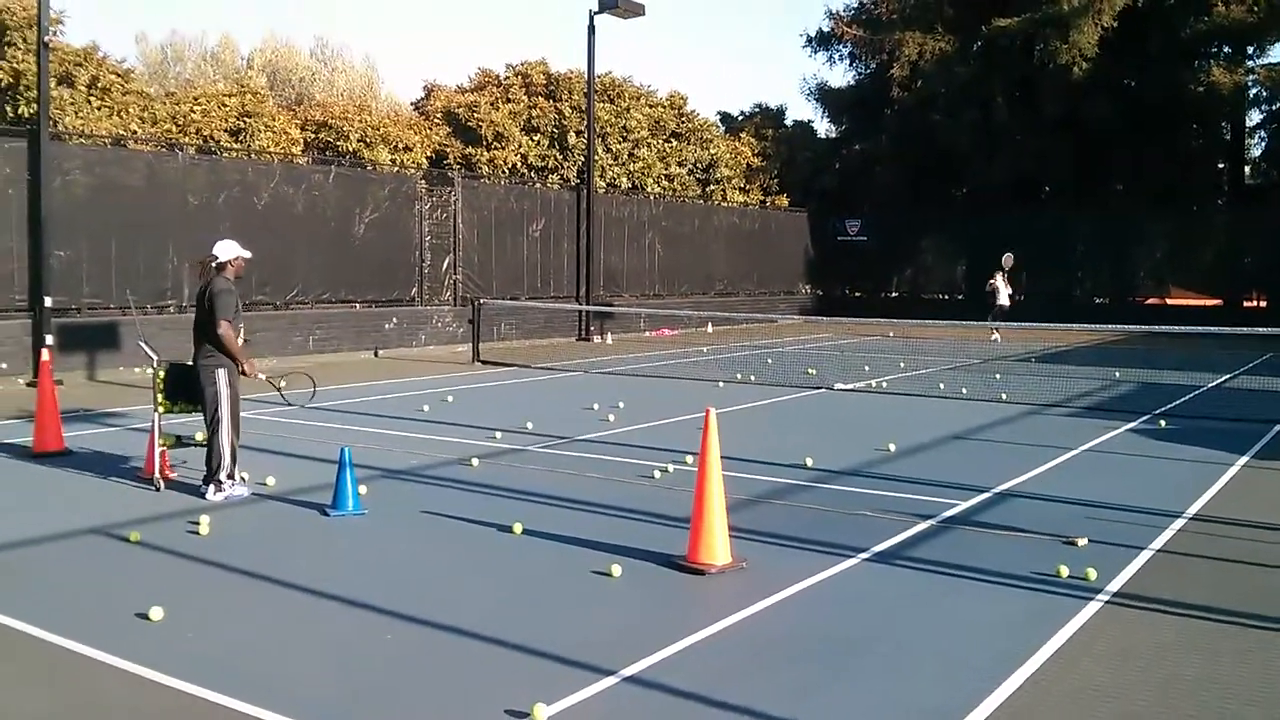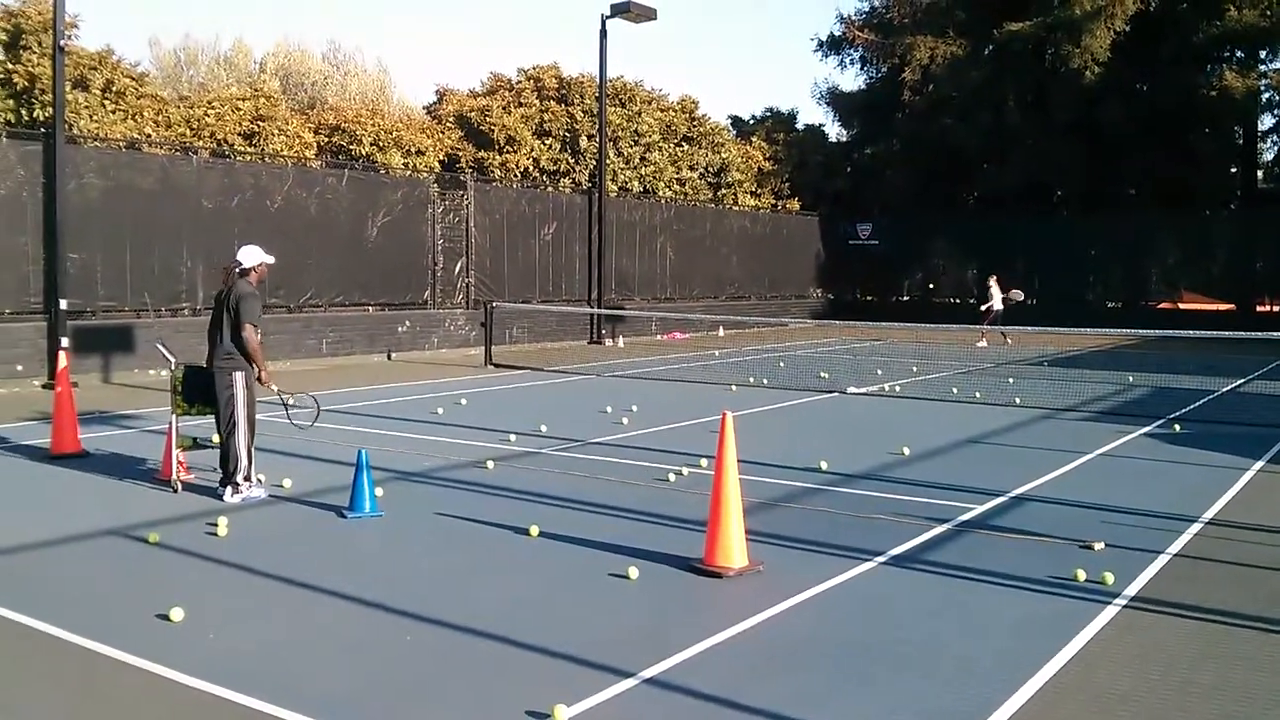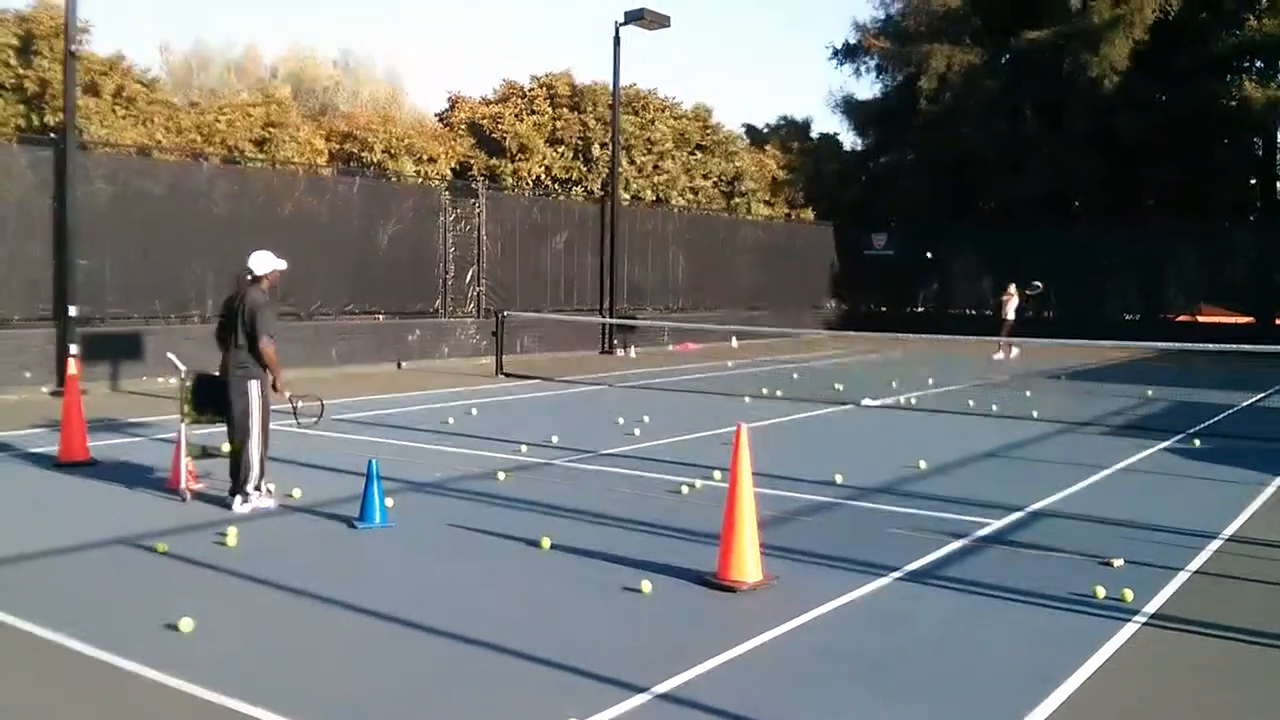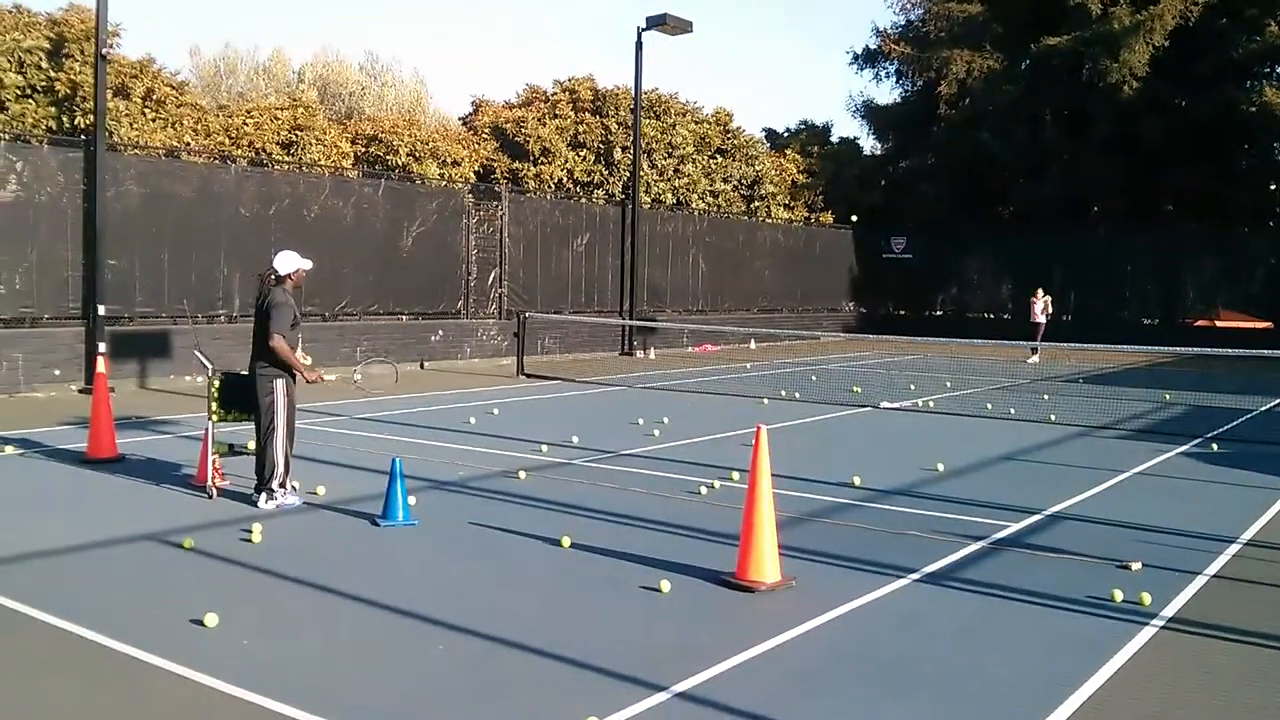
dt=0.4s
person 1, frame 1
left shoulder: (209, 287)
right shoulder: (225, 289)
left elbow: (201, 329)
right elbow: (223, 330)
right wrist: (244, 361)
left hip: (208, 363)
right hip: (219, 365)
left knee: (219, 424)
right knee: (224, 425)
left ankle: (214, 478)
right ankle: (220, 485)
person 1, frame 2
left shoulder: (227, 291)
right shoulder: (249, 294)
left elbow: (213, 330)
right elbow: (247, 334)
right wrist: (262, 367)
left hip: (220, 366)
right hip: (236, 368)
left knee: (231, 426)
right knee: (240, 427)
left ankle: (231, 479)
right ankle: (237, 486)
person 1, frame 3
left shoulder: (235, 298)
right shoulder: (262, 302)
left elbow: (221, 335)
right elbow: (264, 345)
right wrist: (278, 377)
left hip: (233, 373)
right hip: (250, 376)
left knee: (241, 434)
right knee: (253, 435)
left ankle: (239, 488)
right ankle: (247, 495)
person 1, frame 4
left shoulder: (266, 295)
right shoulder: (282, 301)
right elbow: (276, 342)
left wrist: (295, 357)
right wrist: (303, 369)
left hip: (263, 372)
right hip: (276, 375)
left knee: (268, 432)
right knee: (279, 433)
left ankle: (265, 485)
right ankle: (273, 492)
